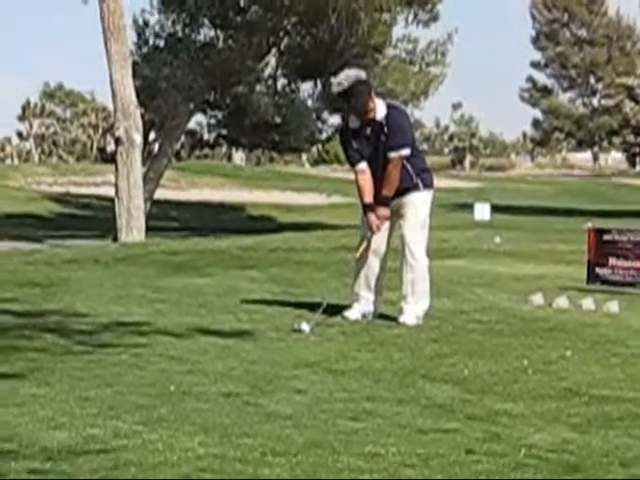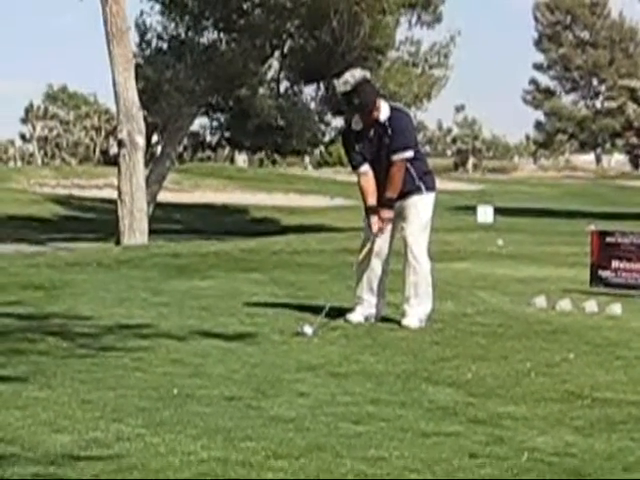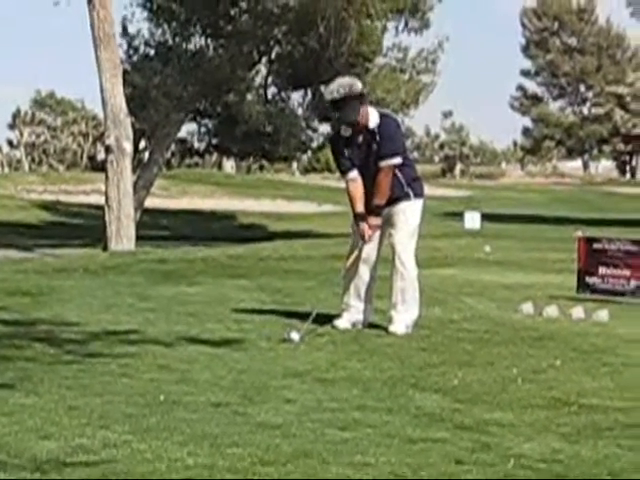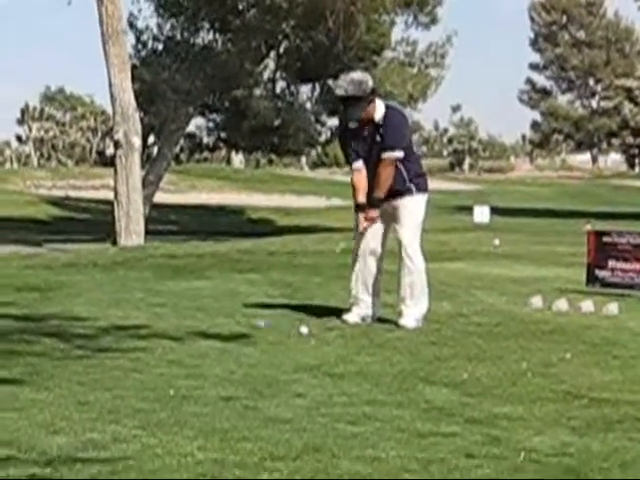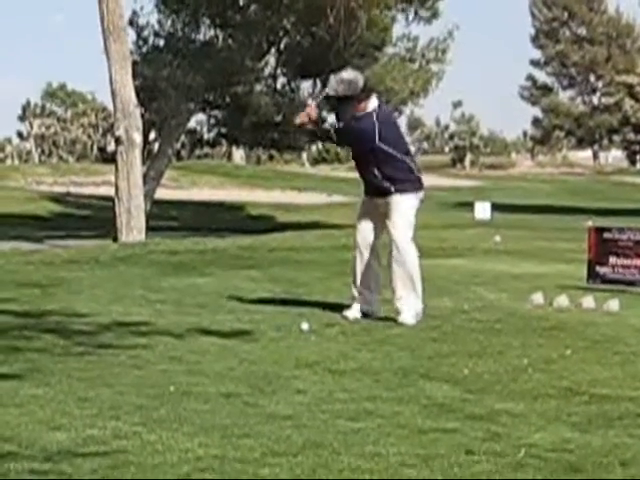
dt=0.4s
person 1, frame 1
left shoulder: (395, 116)
right shoulder: (348, 130)
left elbow: (395, 163)
right elbow: (361, 171)
left wrist: (384, 203)
right wrist: (369, 208)
left hip: (413, 189)
right hip: (379, 195)
left knee: (413, 247)
right knee: (370, 246)
left ankle: (414, 308)
right ankle: (364, 304)
person 1, frame 2
left shoulder: (398, 118)
right shoulder: (350, 132)
left elbow: (398, 165)
right elbow: (364, 173)
left wrist: (388, 205)
right wrist: (372, 210)
left hip: (415, 191)
right hip: (381, 197)
left knee: (415, 248)
right knee: (372, 248)
left ankle: (417, 311)
right ankle: (368, 306)
person 1, frame 3
left shoulder: (387, 125)
right shoulder: (339, 138)
left elbow: (386, 173)
right elbow: (352, 180)
left wrist: (376, 212)
right wrist: (361, 217)
left hip: (403, 198)
right hip: (369, 203)
left knee: (402, 254)
right knee: (360, 254)
left ankle: (403, 317)
right ankle: (355, 313)
person 1, frame 4
left shoulder: (394, 118)
right shoulder: (347, 128)
left elbow: (387, 165)
right elbow: (358, 169)
left wrist: (375, 205)
right wrist: (361, 207)
left hip: (408, 192)
right hip: (373, 196)
left knee: (409, 247)
right knee: (365, 247)
left ankle: (413, 311)
right ankle: (363, 306)
person 1, frame 5
left shoulder: (366, 126)
right shoulder: (366, 111)
left elbow: (334, 136)
right elbow: (339, 132)
left wrist: (311, 122)
right wrist: (314, 118)
left hip: (402, 190)
right hip: (375, 192)
left knee: (401, 242)
right knee: (364, 242)
left ankle: (410, 307)
right ankle: (365, 302)
